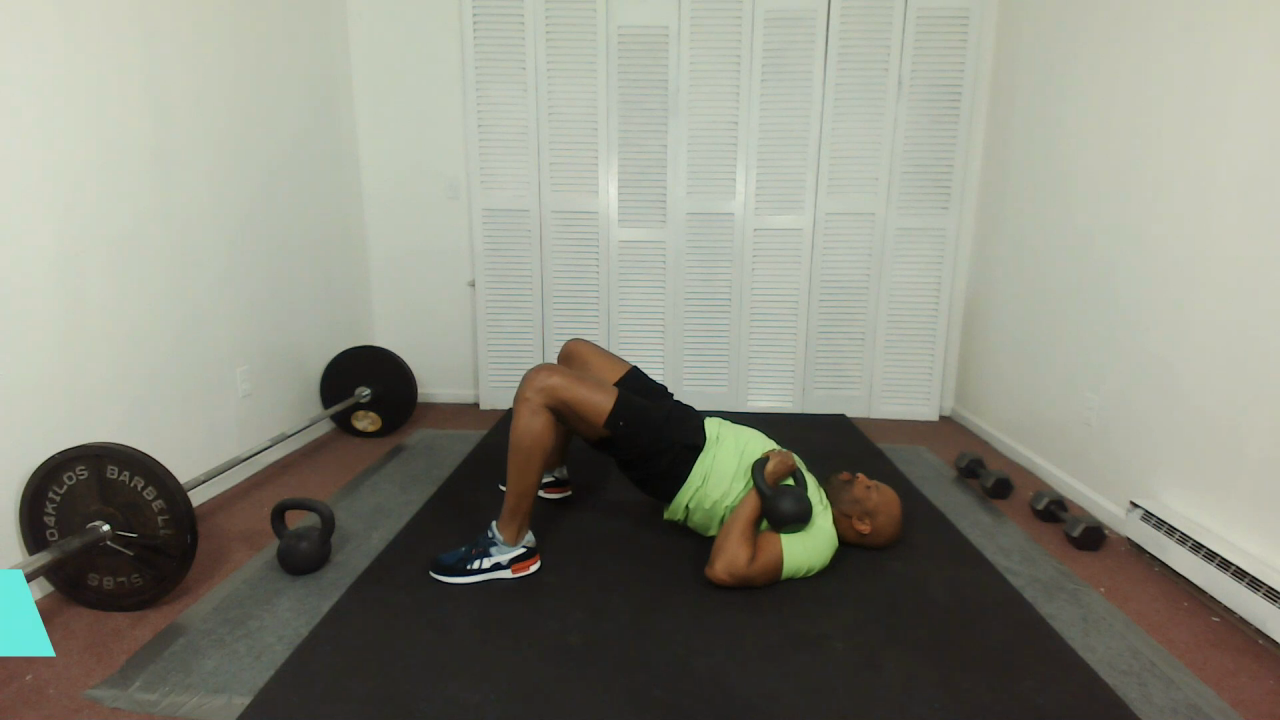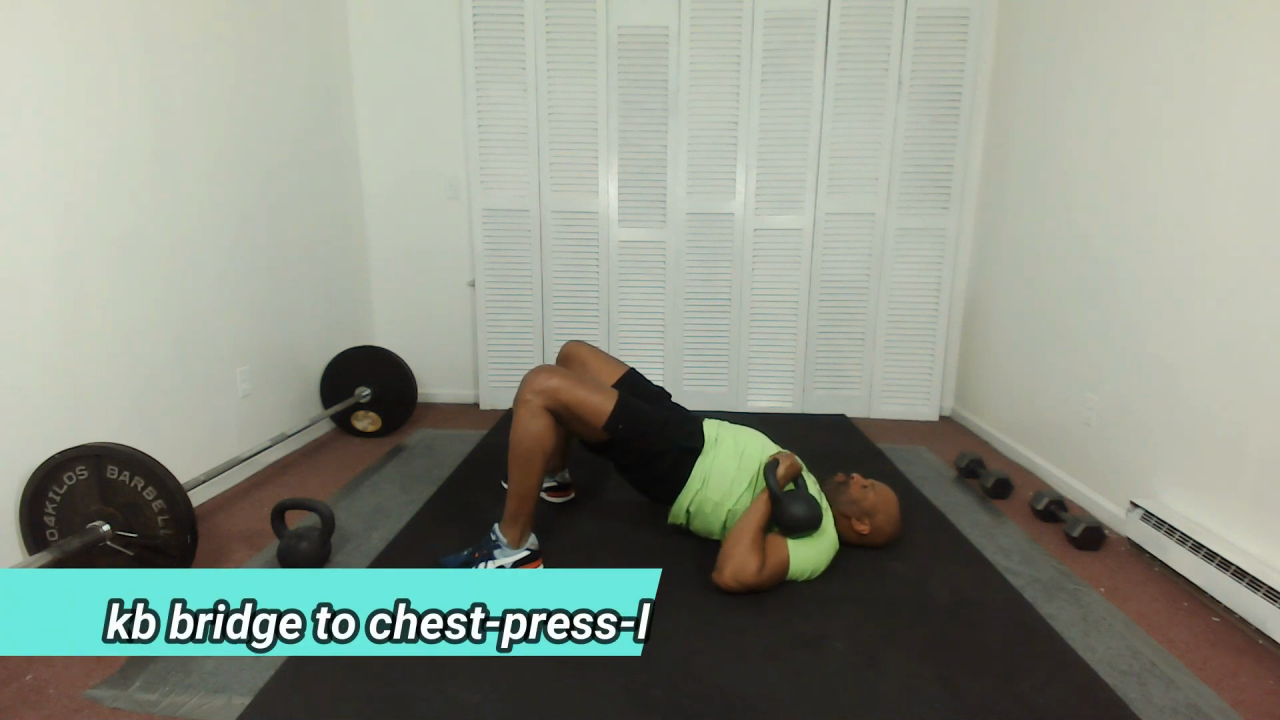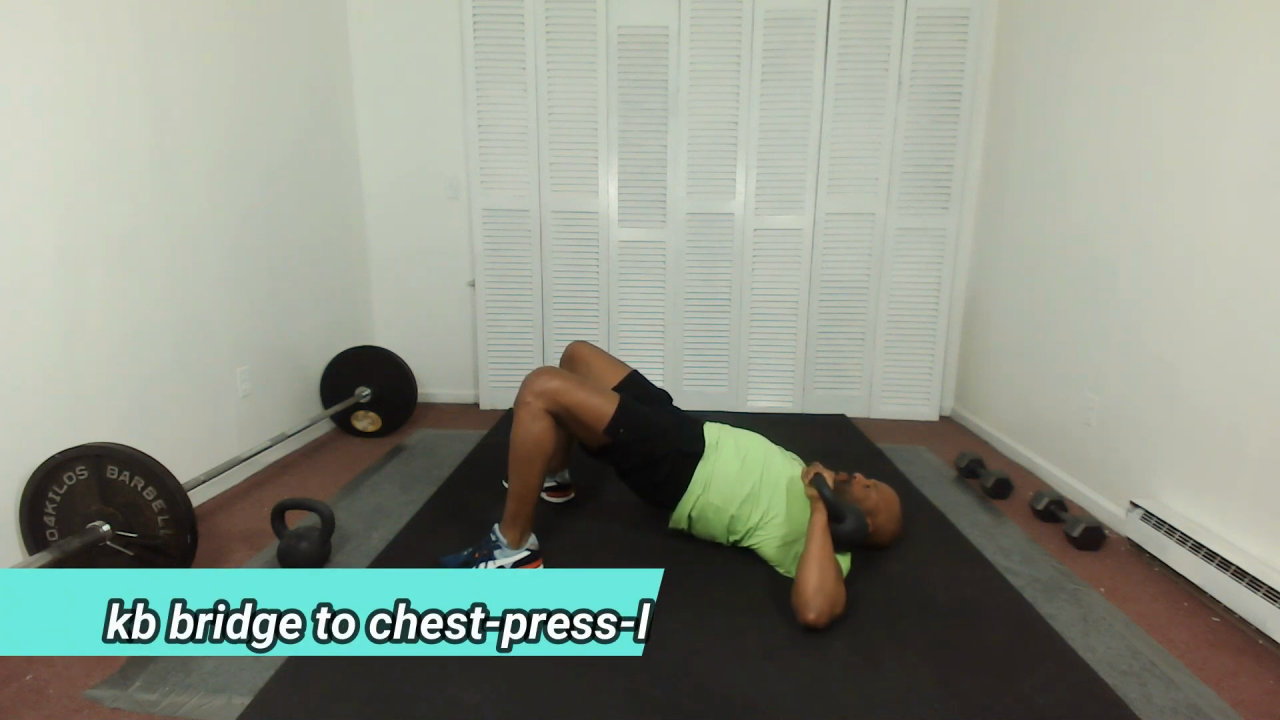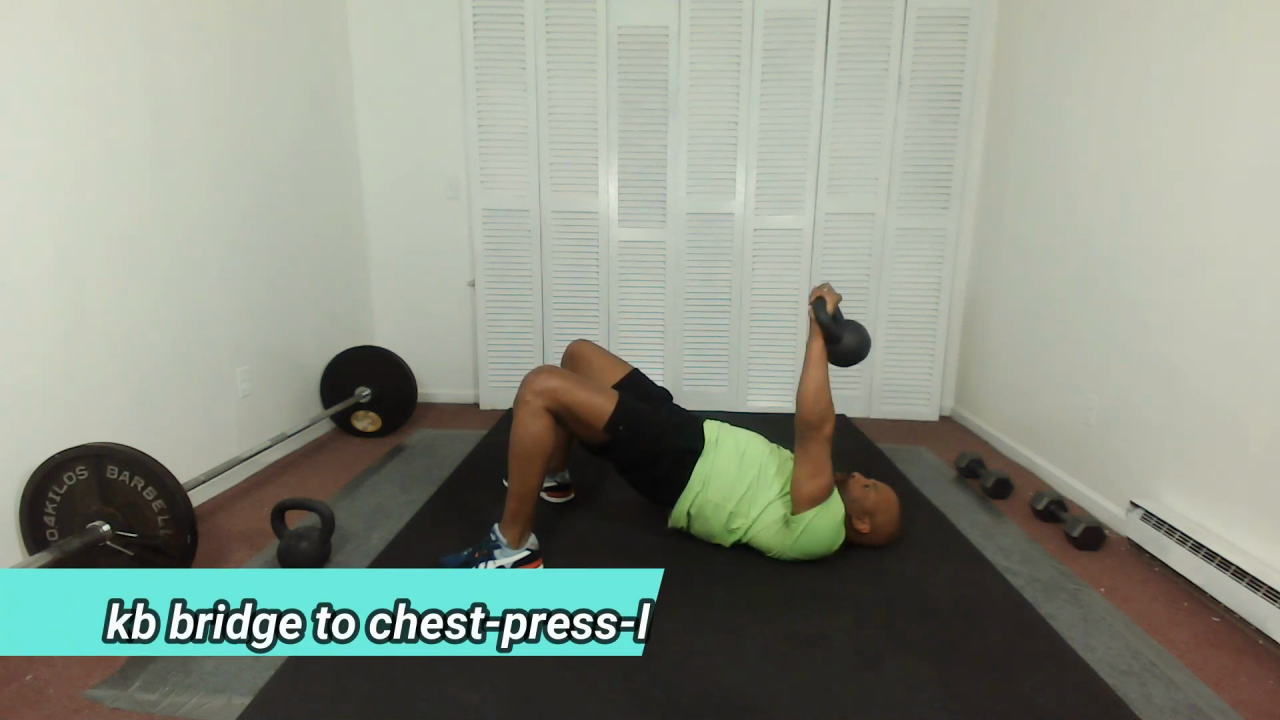
dt=1s
person 1, frame 1
left shoulder: (815, 540)
right shoulder: (812, 492)
left elbow: (723, 568)
left wrist: (764, 484)
left hip: (674, 460)
right hip: (692, 430)
left knee: (542, 385)
right knee: (575, 353)
left ankle: (510, 543)
right ankle: (550, 475)
person 1, frame 2
left shoulder: (817, 541)
right shoulder: (812, 493)
left elbow: (732, 573)
left wrist: (772, 487)
left hip: (675, 463)
right hip: (690, 432)
left knee: (541, 387)
right knee: (574, 353)
left ankle: (513, 546)
right ankle: (552, 477)
person 1, frame 3
left shoulder: (830, 546)
right shoulder: (808, 483)
left elbow: (814, 611)
left wrist: (820, 508)
left hip: (676, 468)
right hip: (690, 435)
left knee: (541, 389)
right knee: (578, 354)
left ankle: (513, 545)
right ankle: (553, 478)
person 1, frame 4
left shoulder: (822, 528)
right shoulder: (822, 510)
left elbow: (813, 426)
left wrist: (818, 331)
left hip: (676, 466)
right hip: (691, 436)
left knee: (541, 388)
right knee: (580, 352)
left ankle: (513, 546)
right ankle: (552, 478)
